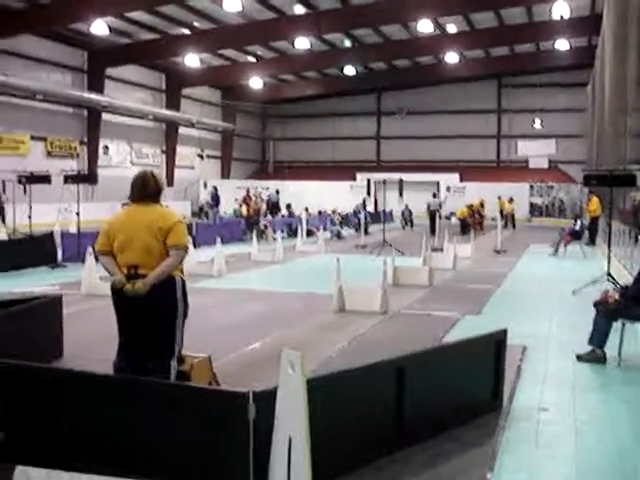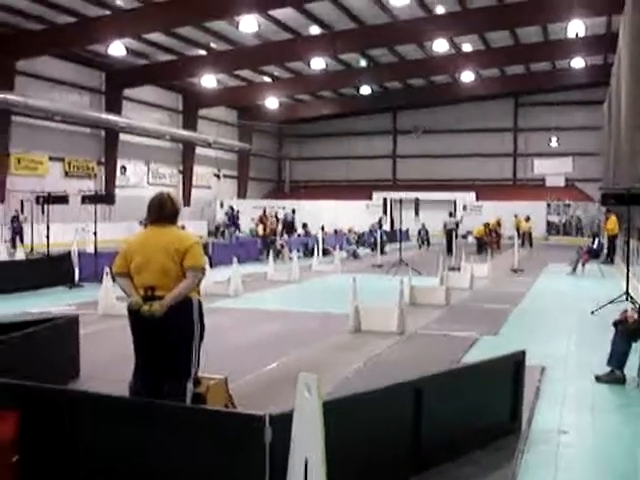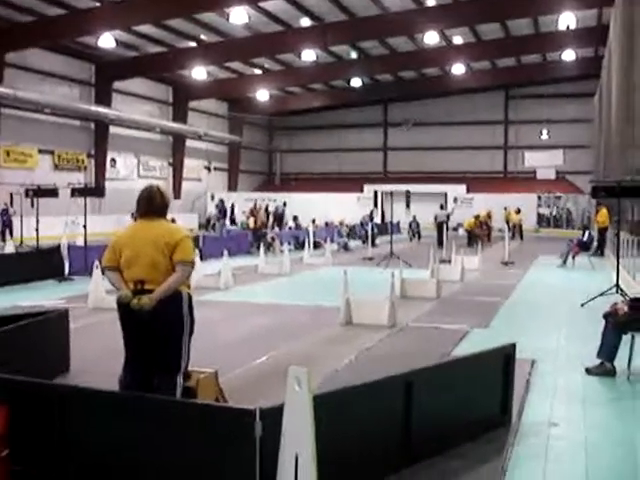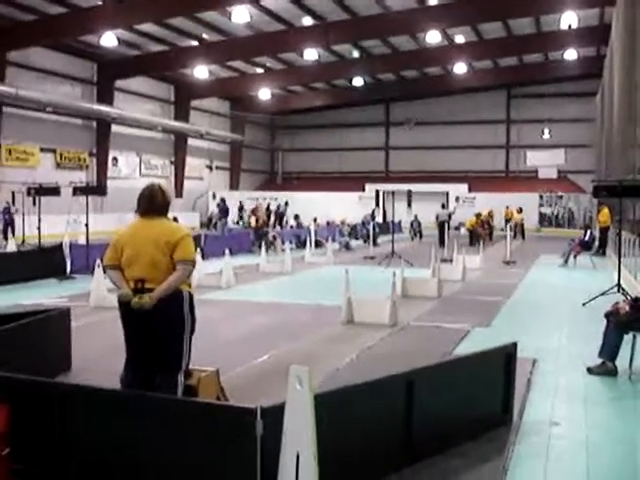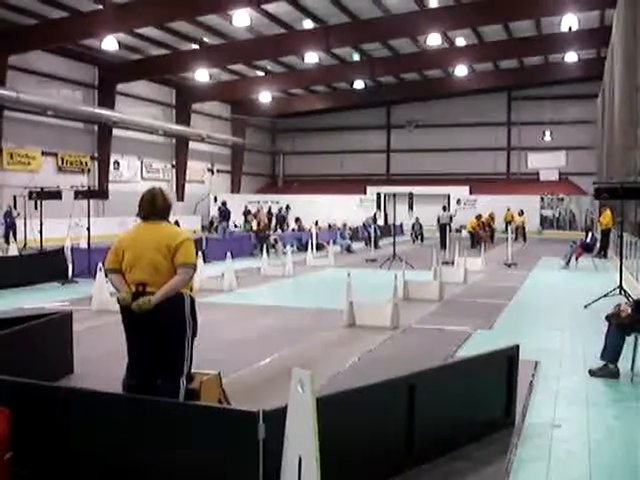
dt=0.2s
person 1, frame 1
left shoulder: (117, 219)
right shoulder: (170, 219)
left elbow: (102, 252)
right elbow: (177, 255)
left wrist: (117, 275)
right wrist: (149, 280)
left hip: (125, 290)
right hip: (162, 289)
left knee: (128, 347)
right knee: (163, 351)
person 1, frame 2
left shoulder: (134, 241)
right shoulder: (187, 240)
left elbow: (119, 273)
right elbow: (194, 277)
left wrist: (135, 296)
right wrist: (166, 302)
left hip: (142, 311)
right hip: (179, 310)
left knee: (144, 369)
right knee: (180, 372)
person 1, frame 3
left shoulder: (123, 235)
right shoulder: (176, 234)
left elbow: (109, 267)
right elbow: (184, 271)
left wrist: (124, 290)
right wrist: (156, 296)
left hip: (131, 305)
right hip: (169, 304)
left knee: (134, 363)
right knee: (170, 367)
person 1, frame 4
left shoulder: (124, 233)
right shoulder: (177, 232)
left elbow: (111, 266)
right elbow: (184, 270)
left wrist: (125, 289)
right wrist: (156, 295)
left hip: (132, 304)
right hip: (170, 303)
left knee: (136, 362)
right knee: (171, 365)
person 1, frame 5
left shoulder: (125, 237)
right shoulder: (178, 236)
left elbow: (112, 270)
right elbow: (185, 274)
left wrist: (125, 292)
right wrist: (156, 298)
left hip: (134, 307)
right hip: (171, 306)
left knee: (138, 365)
right knee: (173, 369)
